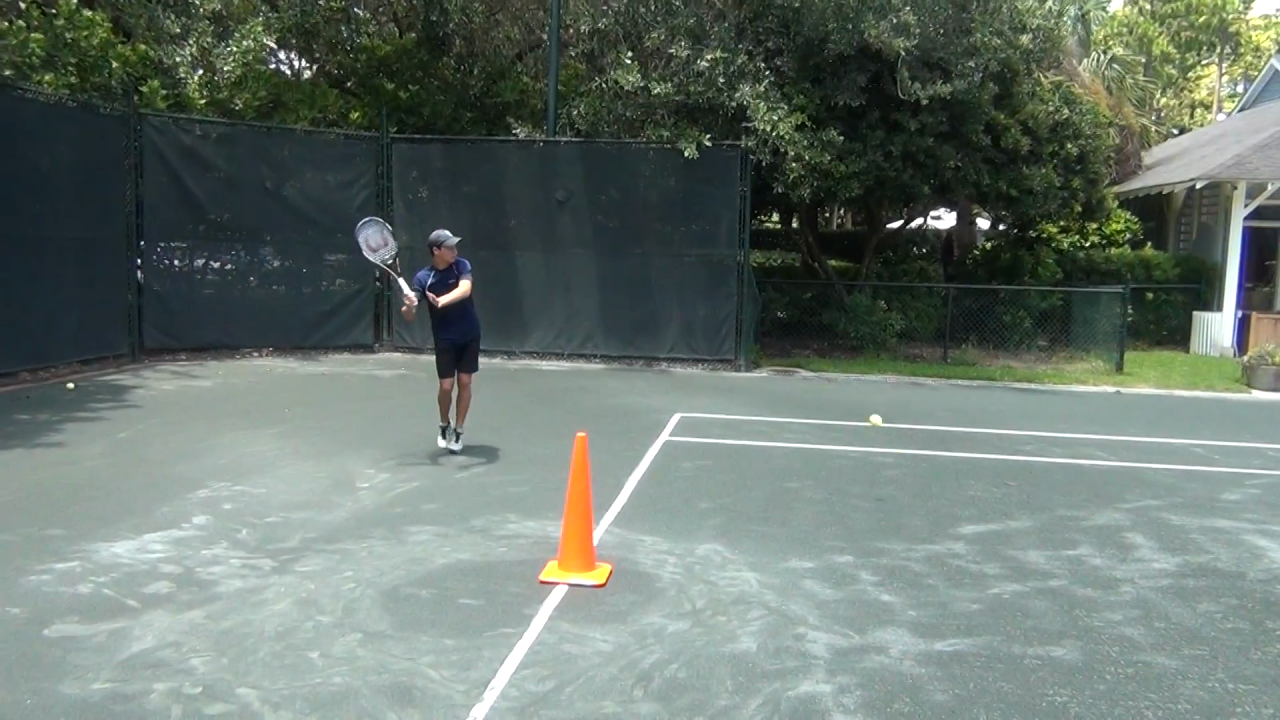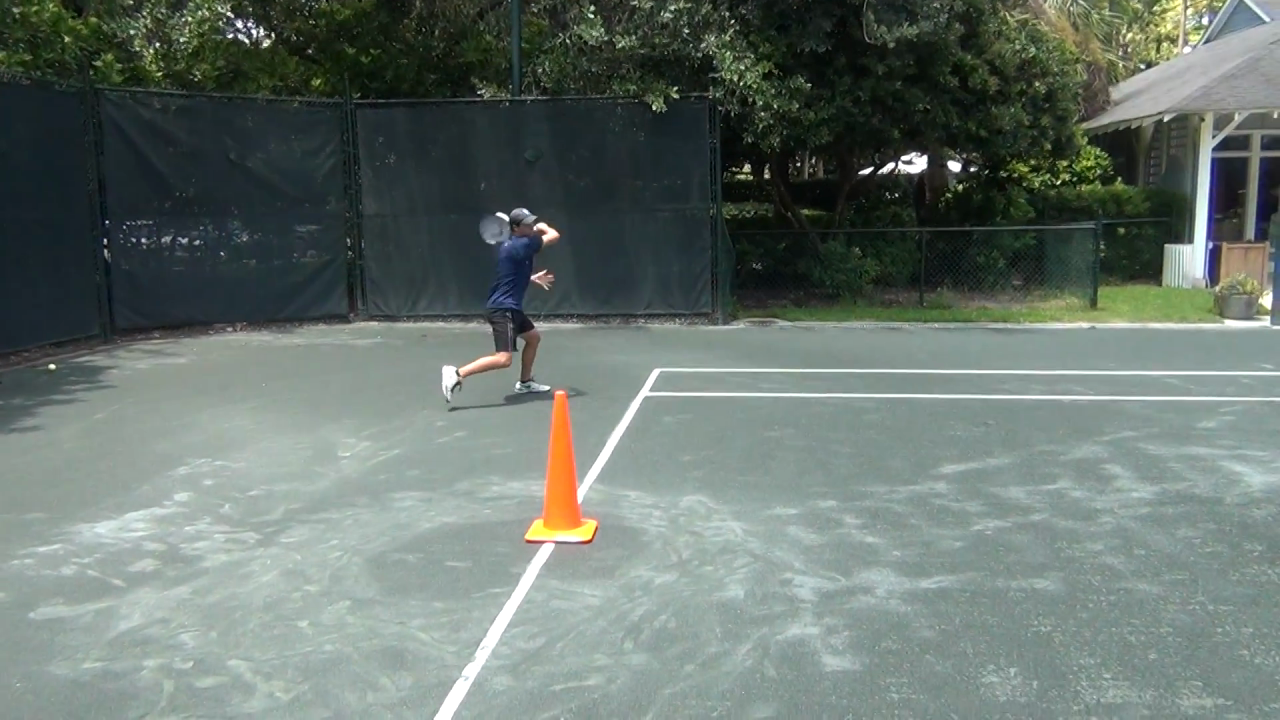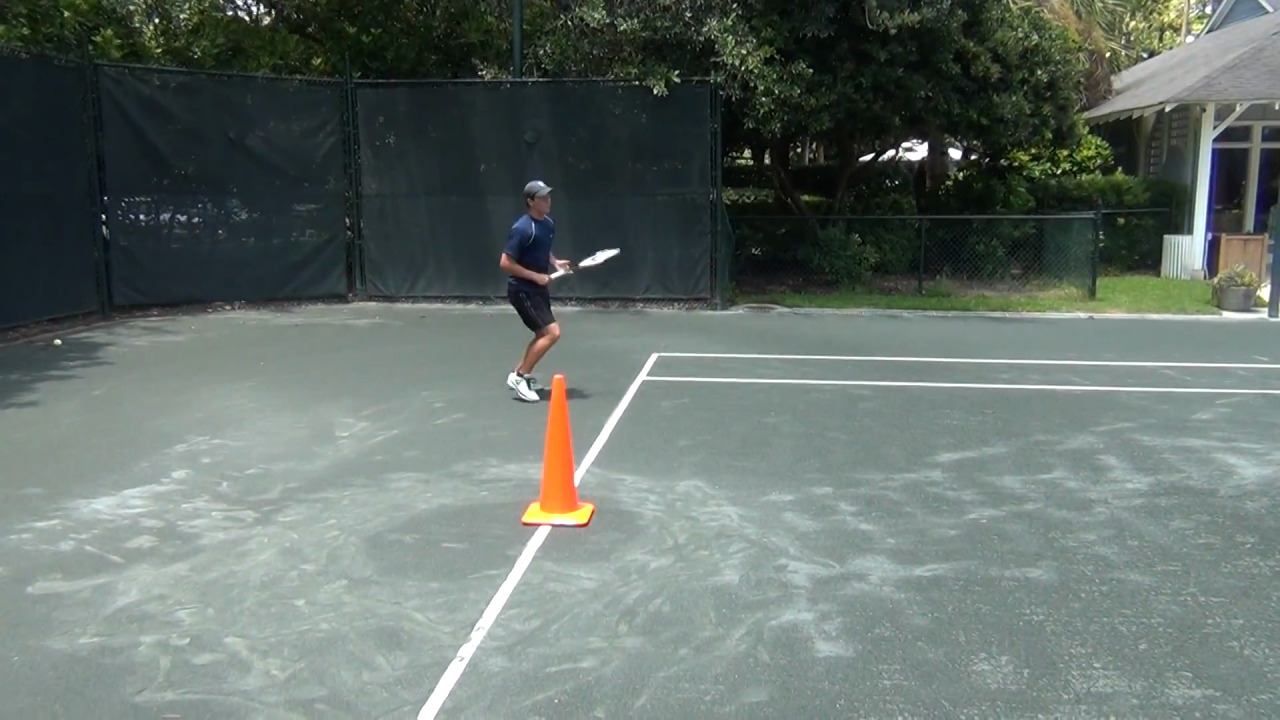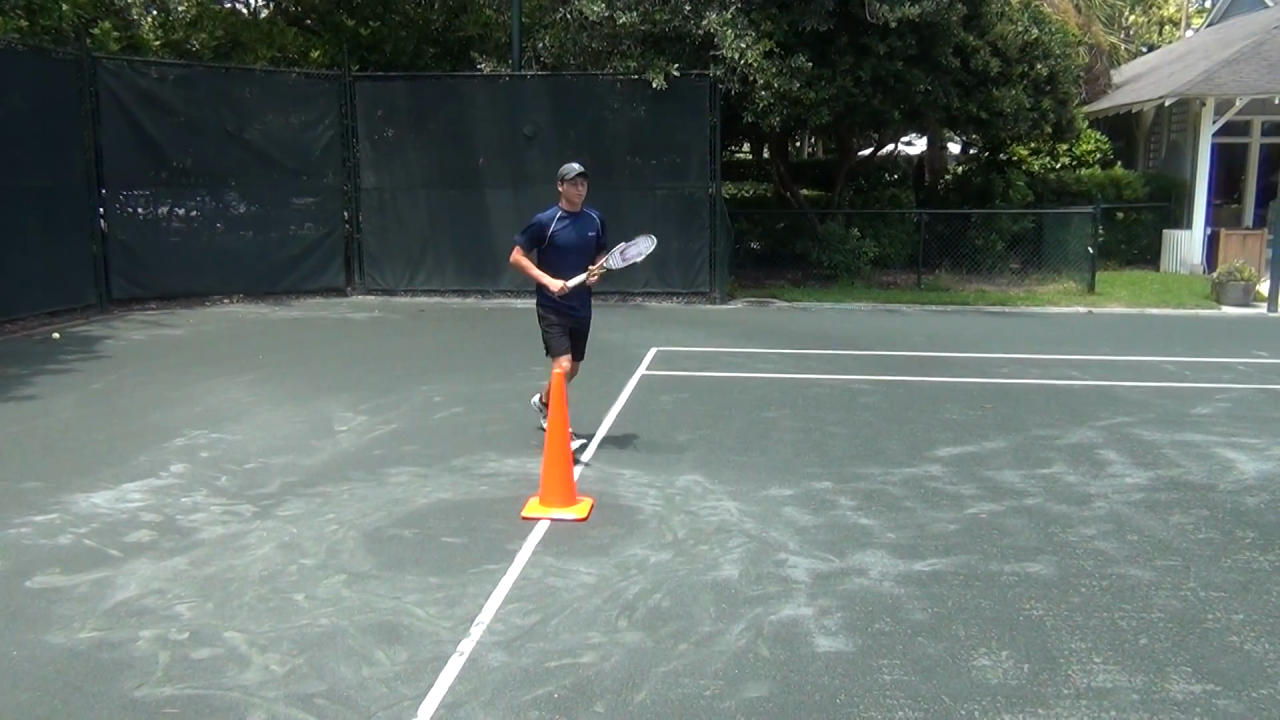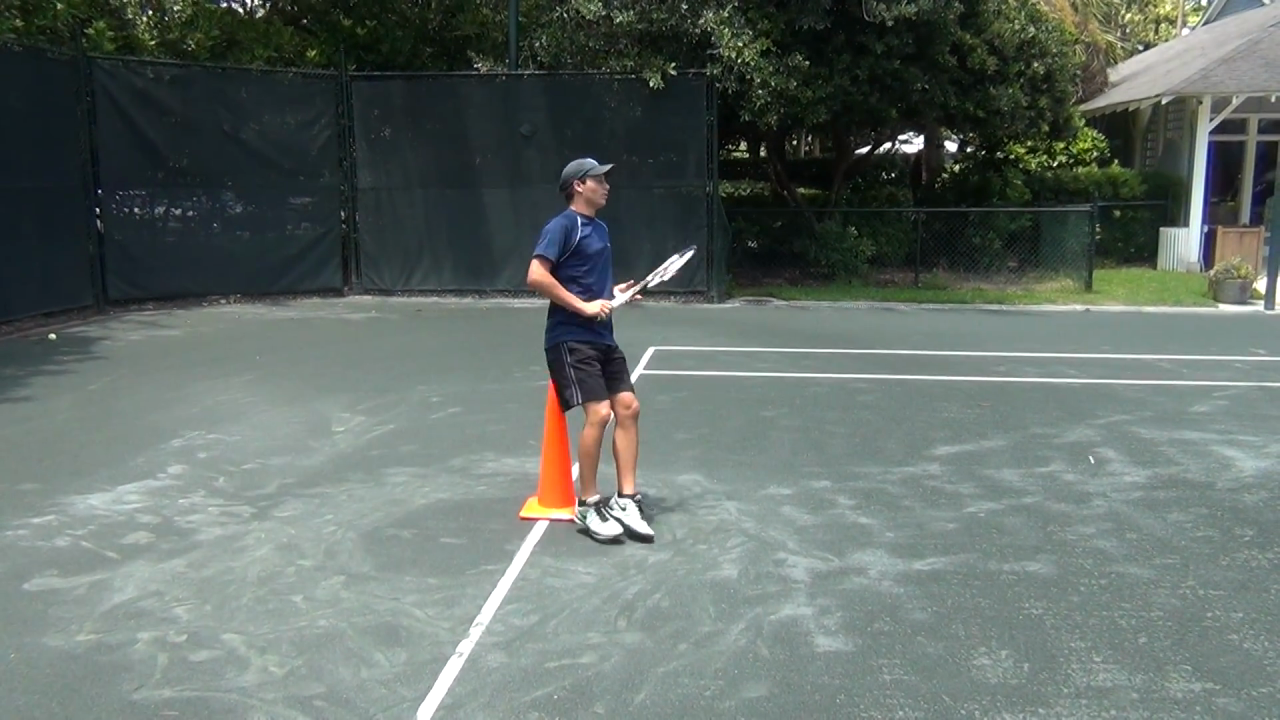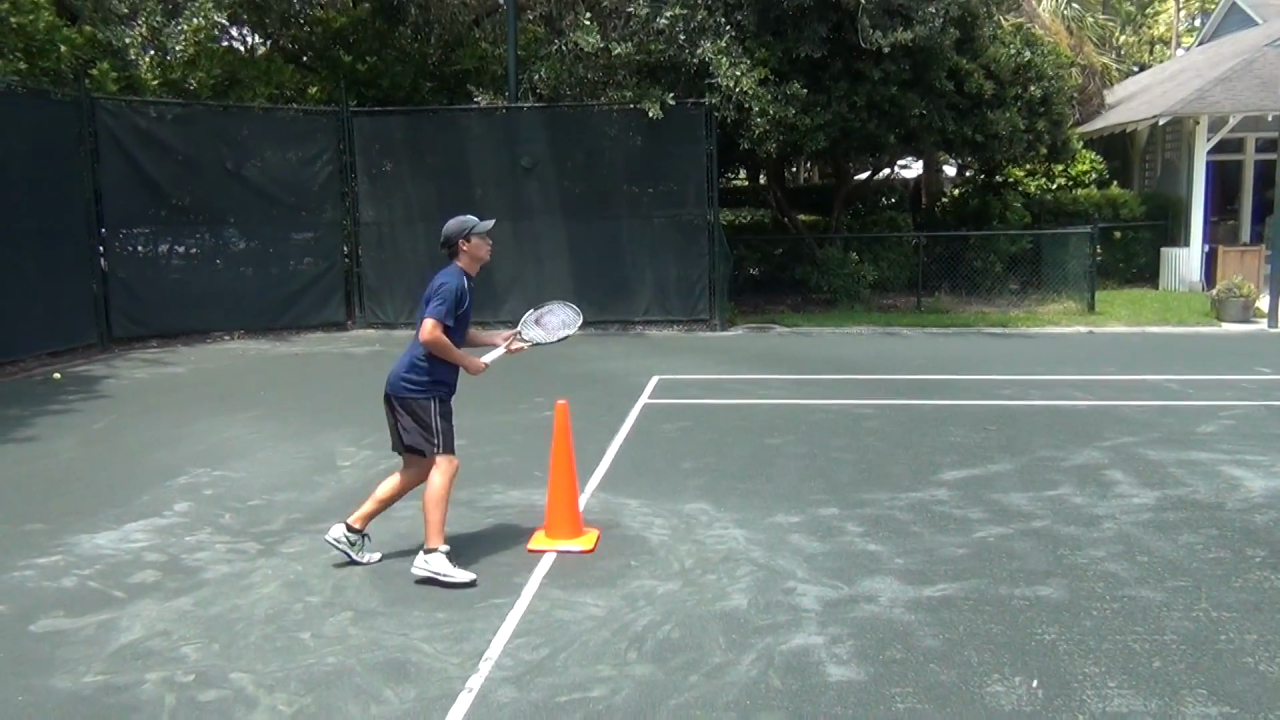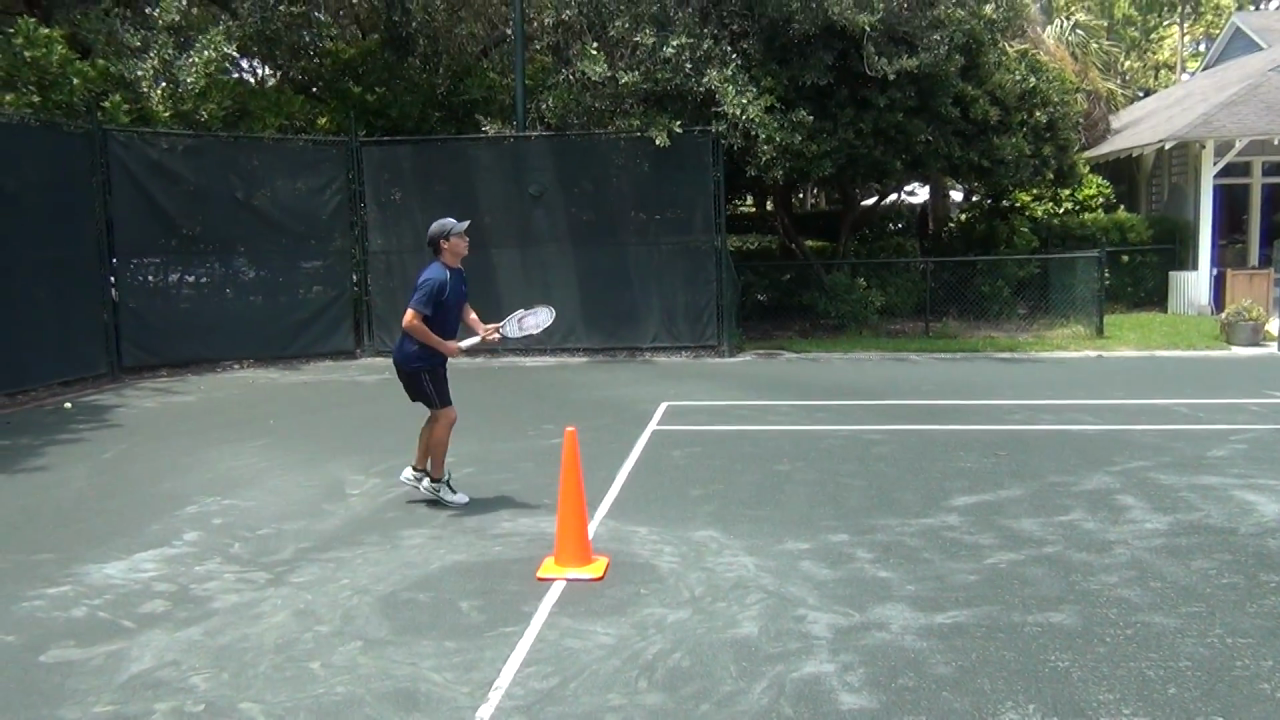
dt=0.7s
person 1, frame 1
left shoulder: (461, 266)
right shoulder: (422, 278)
left elbow: (465, 290)
right elbow: (410, 316)
left wrist: (443, 301)
right wrist: (408, 306)
left hip: (469, 335)
right hip: (444, 338)
left knee: (464, 382)
right knee: (446, 386)
left ankle: (458, 431)
right ankle: (444, 426)
person 1, frame 2
left shoulder: (510, 245)
right shoulder: (525, 244)
right elbow: (554, 235)
left wrist: (532, 278)
right wrist: (543, 227)
left hip: (509, 307)
right hip: (503, 309)
left knee: (534, 337)
right knee: (503, 359)
left ankle: (526, 381)
right ankle: (456, 374)
person 1, frame 3
left shoulder: (548, 223)
right shoulder: (522, 229)
right elbow: (505, 263)
left wrist: (554, 262)
right wrist: (536, 276)
left hip: (534, 289)
right hip: (523, 290)
left knee: (544, 335)
right knee: (552, 333)
left ankle: (522, 373)
right ankle: (519, 376)
person 1, frame 4
left shoulder: (596, 220)
right shoulder: (544, 221)
right elbow: (516, 256)
right wrist: (547, 281)
left hip: (581, 308)
right hip: (552, 307)
left knee: (571, 370)
right knee: (563, 366)
left ankle: (543, 401)
person 1, frame 5
left shoulder: (600, 228)
right shoulder: (561, 227)
right elbow: (536, 276)
left wrist: (615, 291)
right wrist: (582, 306)
left hip: (602, 337)
right hip: (570, 338)
left knee: (629, 409)
right knee: (599, 414)
left ankle: (625, 500)
right ankle: (588, 504)
person 1, frame 6
left shoulder: (465, 283)
right shoulder: (450, 283)
right elbow: (429, 336)
left wrist: (496, 340)
right wrist: (468, 363)
left hip: (411, 386)
right hip: (422, 387)
left knee: (416, 468)
right knee: (444, 462)
left ankle: (350, 529)
right ankle: (433, 554)
person 1, frame 7
left shoulder: (457, 273)
right shoulder: (435, 278)
left elbow: (463, 308)
right elbow: (409, 322)
left wrist: (481, 328)
right wrist: (443, 345)
left hip: (430, 358)
right hip: (417, 359)
left knee: (439, 415)
right knee: (445, 416)
left ankle: (417, 471)
right ankle: (437, 481)
